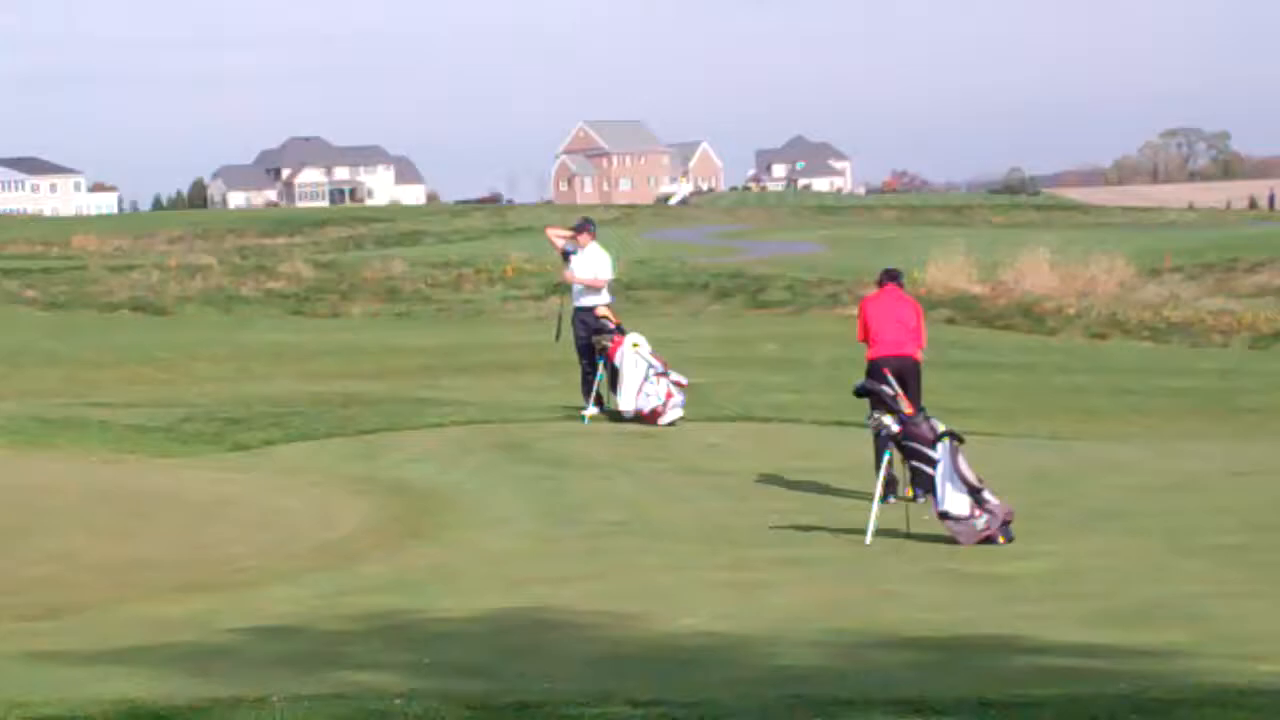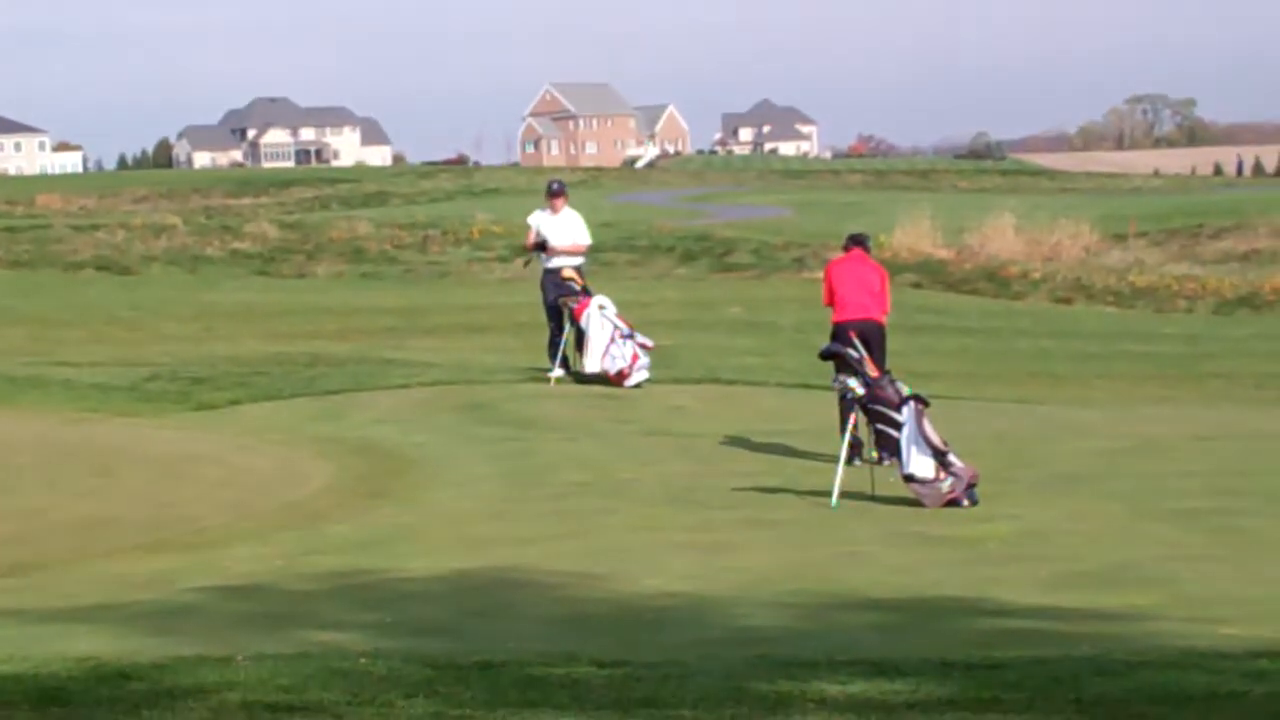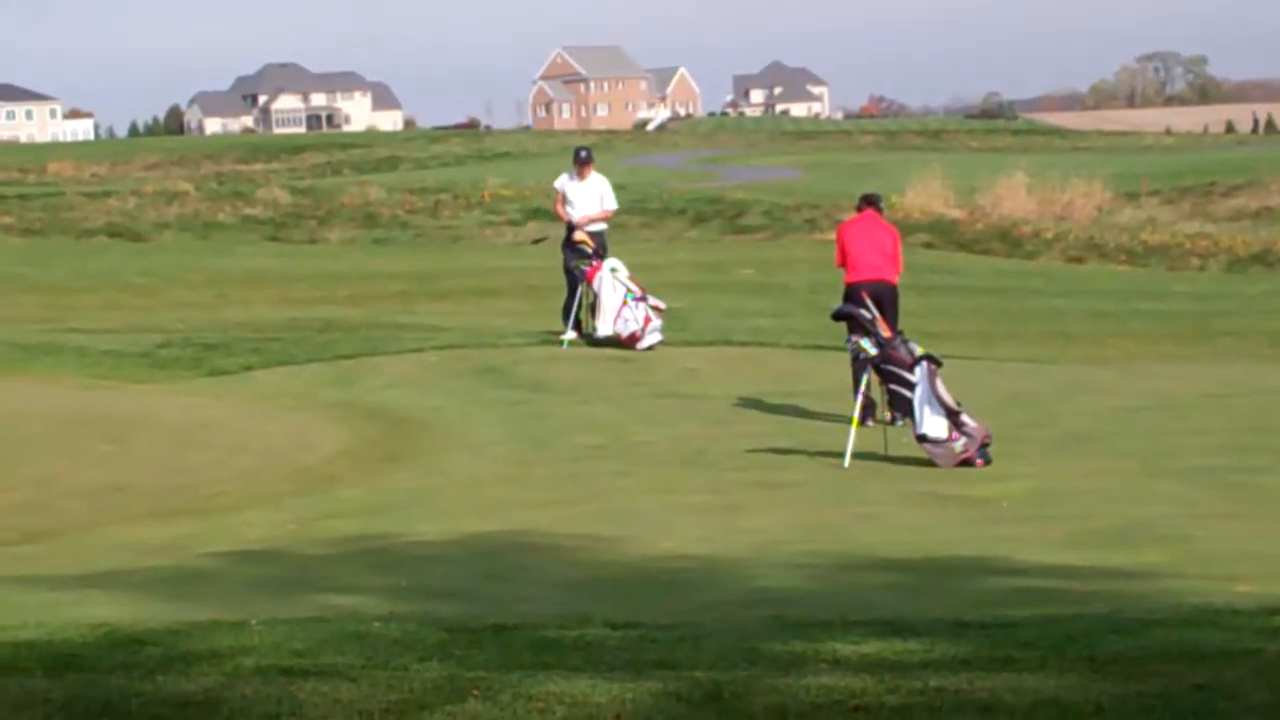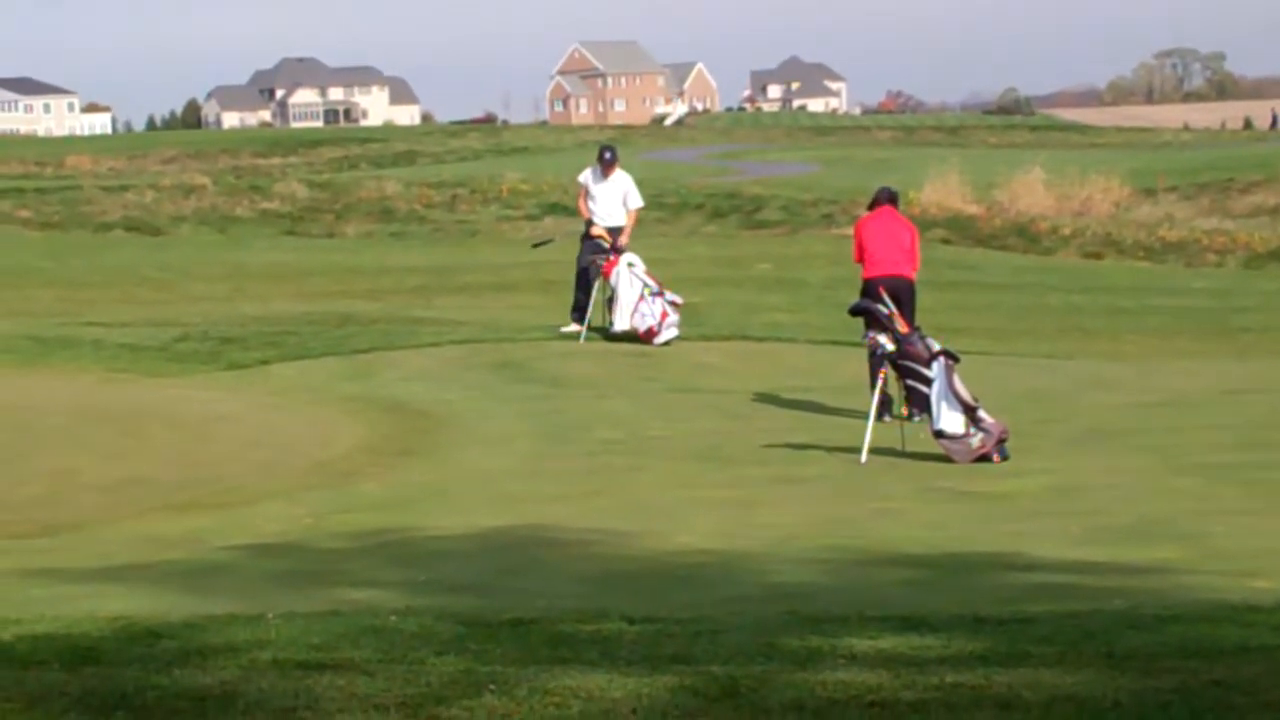
dt=0.5s
person 1, frame 1
left shoulder: (867, 302)
right shoulder: (913, 303)
left elbow: (862, 336)
right elbow: (921, 341)
left hip: (880, 361)
right hip: (908, 361)
left ankle: (889, 488)
right ankle: (920, 486)
person 1, frame 2
left shoulder: (833, 267)
right shoulder: (878, 268)
left elbow: (828, 301)
right elbow: (885, 306)
left hip: (845, 326)
right hip: (873, 326)
left ankle: (854, 451)
person 1, frame 3
left shoulder: (845, 227)
right shoulder: (891, 229)
left elbow: (840, 261)
right elbow: (898, 266)
left hip: (857, 287)
right hip: (886, 287)
left knee: (860, 349)
left ankle: (867, 411)
right ankle: (897, 410)
person 1, frame 4
left shoulder: (863, 223)
right shoulder: (908, 225)
left elbow: (858, 257)
right elbow: (915, 263)
left hip: (874, 282)
right hip: (903, 282)
left ankle: (883, 407)
right ankle: (914, 406)
person 2, frame 1
left shoulder: (600, 255)
right shoulder: (573, 250)
left elbow: (601, 282)
right elbow: (549, 231)
left wrist: (576, 279)
right wrist: (573, 235)
left hip: (599, 311)
right hip: (580, 312)
right knee: (586, 360)
right ankle: (594, 403)
person 2, frame 2
left shoulder: (574, 217)
right shoulder: (539, 216)
left elbow: (583, 247)
right elbow: (528, 244)
left wrist: (559, 248)
right wrist: (537, 245)
left hip: (572, 272)
right hip: (550, 274)
right knee: (554, 321)
right ankle: (559, 365)
person 2, frame 3
left shoulder: (601, 182)
right shoulder: (564, 180)
left elbow: (609, 212)
right elbow: (558, 205)
left wrist: (587, 218)
right wrist: (567, 221)
left hip: (595, 236)
right hip: (573, 236)
right knee: (572, 281)
right ankle: (572, 327)
person 2, frame 4
left shoulder: (625, 180)
right shoulder: (588, 174)
left elbow: (633, 210)
right elbow: (581, 200)
left wrist: (626, 235)
right wrist: (588, 220)
left hip: (615, 232)
right hip: (593, 231)
right knee: (583, 272)
right ankle: (578, 320)
